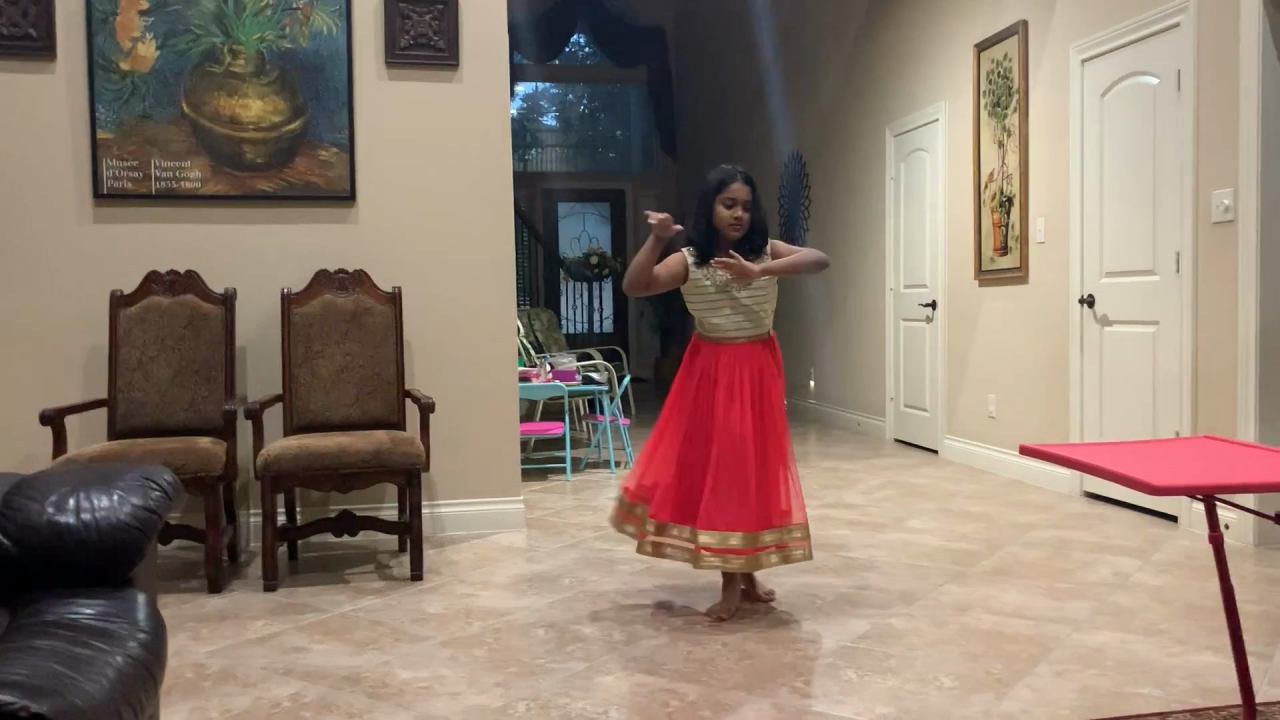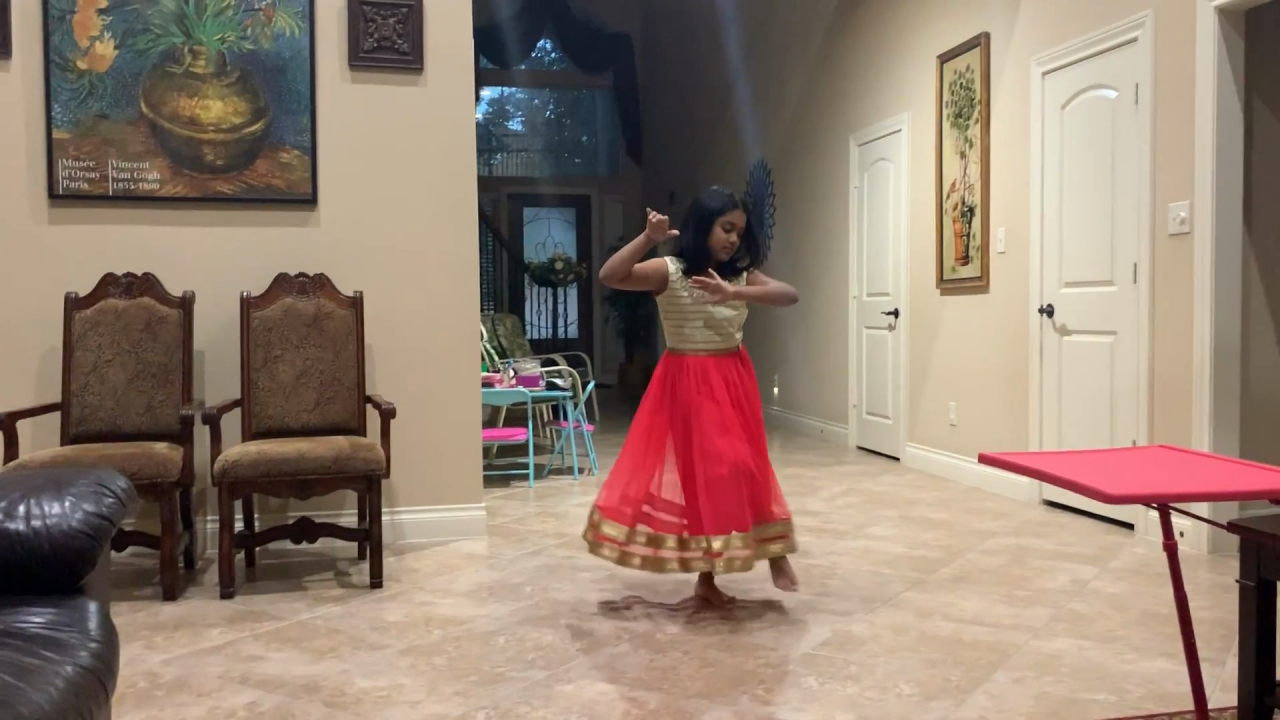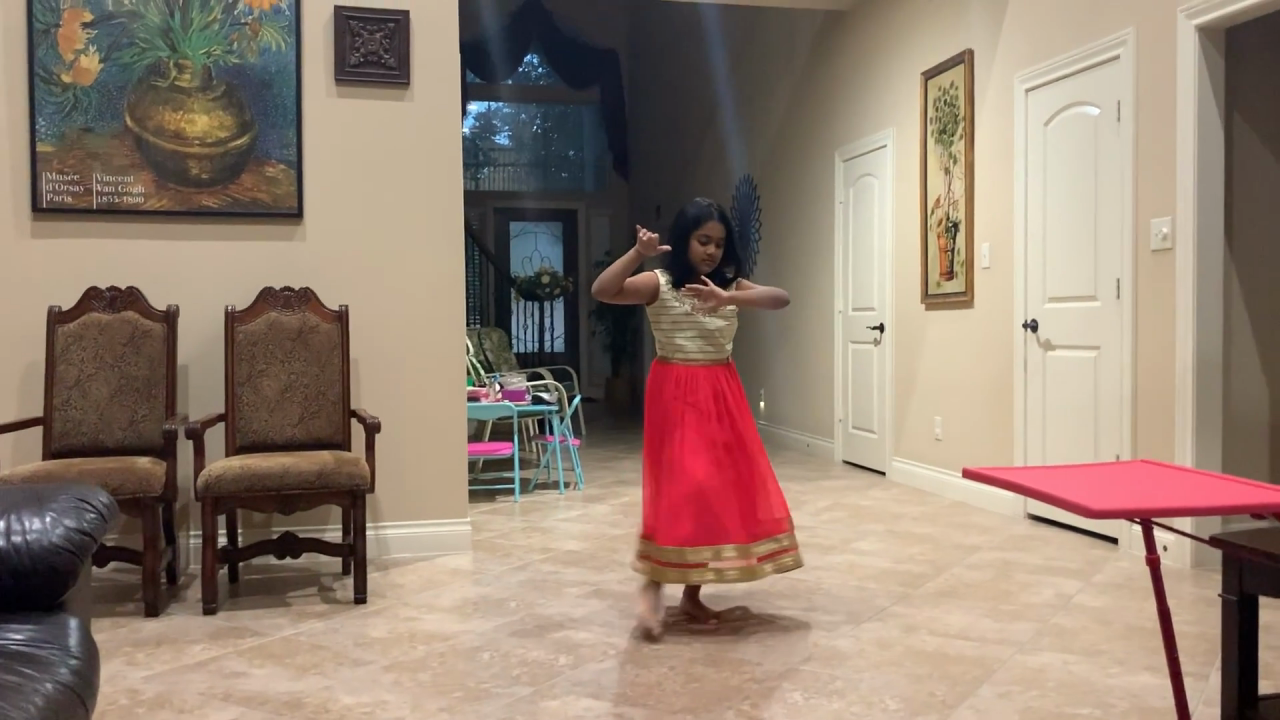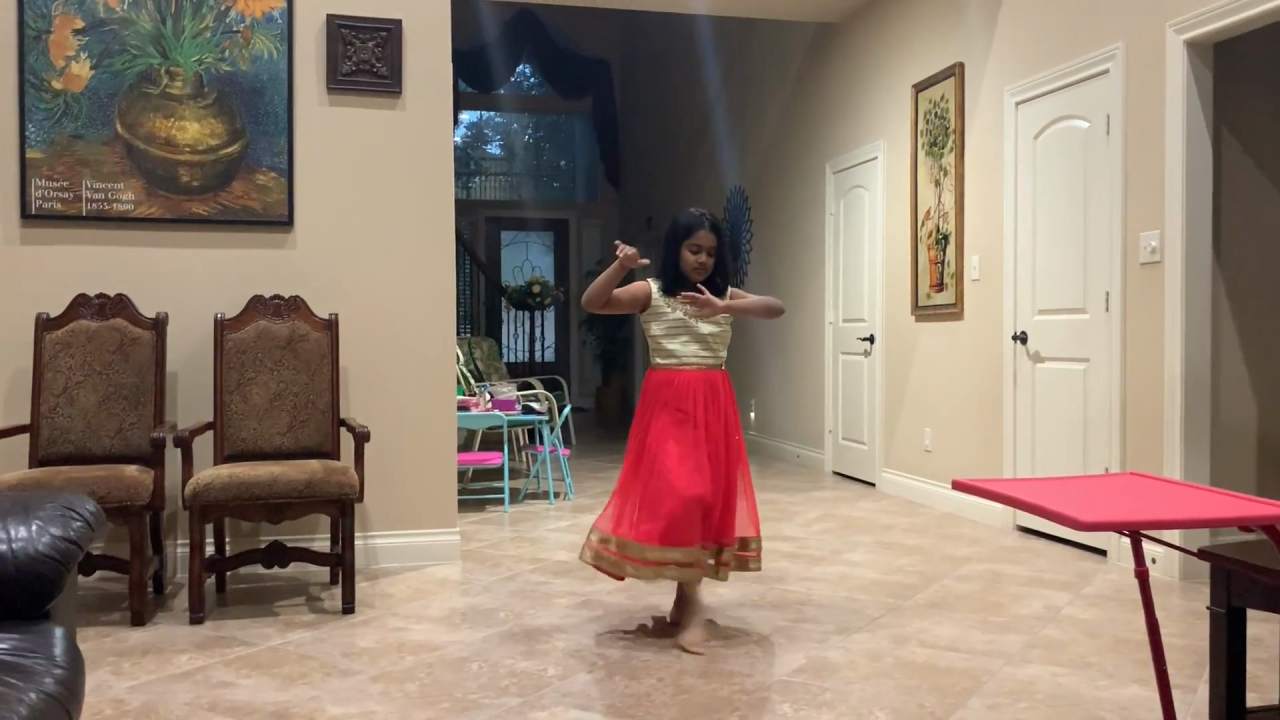
dt=0.4s
person 1, frame 1
left shoulder: (766, 252)
right shoulder: (688, 261)
left elbow: (820, 259)
right elbow: (633, 286)
left wrist: (760, 271)
right wrist: (656, 240)
left hip: (759, 368)
right hip: (710, 369)
left knee: (752, 464)
right knee: (709, 463)
left ankle: (743, 572)
right ankle: (732, 580)
person 1, frame 2
left shoulder: (740, 275)
right shoulder: (667, 272)
left elbow: (789, 295)
right elbow: (609, 277)
left wrist: (733, 293)
right wrist: (646, 238)
left hip: (734, 379)
right hip: (686, 380)
left knee: (737, 470)
right knee: (706, 469)
left ankle: (707, 577)
person 1, frame 3
left shoulder: (729, 285)
right shoulder: (658, 284)
left elbow: (781, 298)
right elbow: (601, 291)
left wrist: (727, 299)
right wrist: (638, 253)
left hip: (722, 393)
right hip: (675, 392)
left knee: (724, 485)
right knee: (685, 486)
left ankle: (691, 594)
right ankle: (651, 589)
person 1, frame 4
left shoulder: (725, 295)
right shoulder: (651, 293)
left elbow: (775, 307)
right elbow: (591, 303)
left wrist: (723, 306)
right wrist: (621, 267)
left hip: (714, 402)
right hip: (667, 400)
left knee: (708, 496)
right knee: (678, 494)
left ankle: (683, 604)
right ankle: (693, 606)
